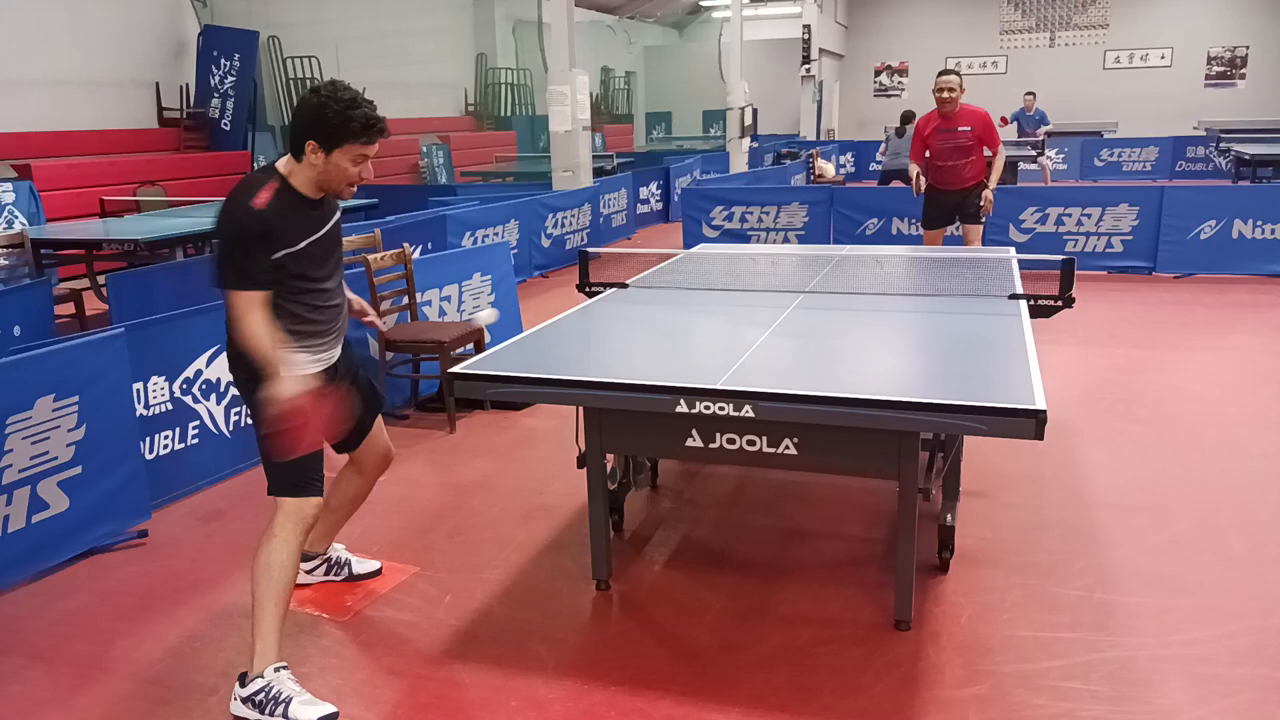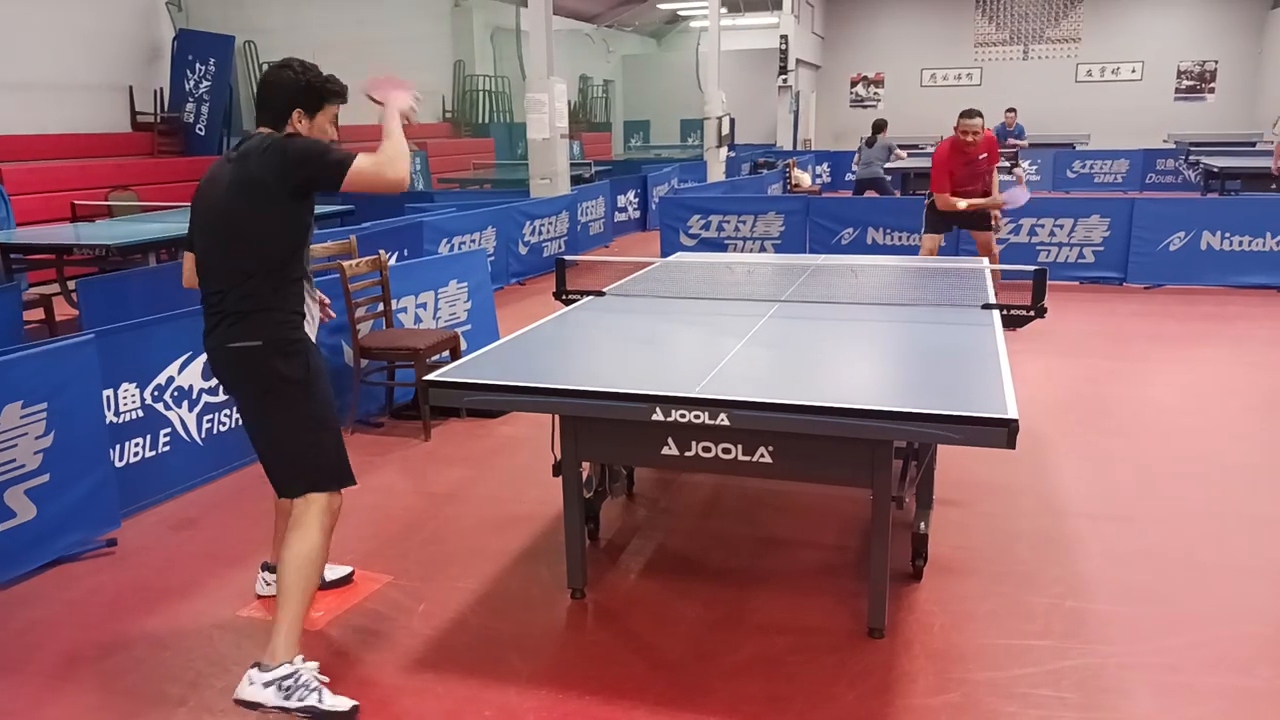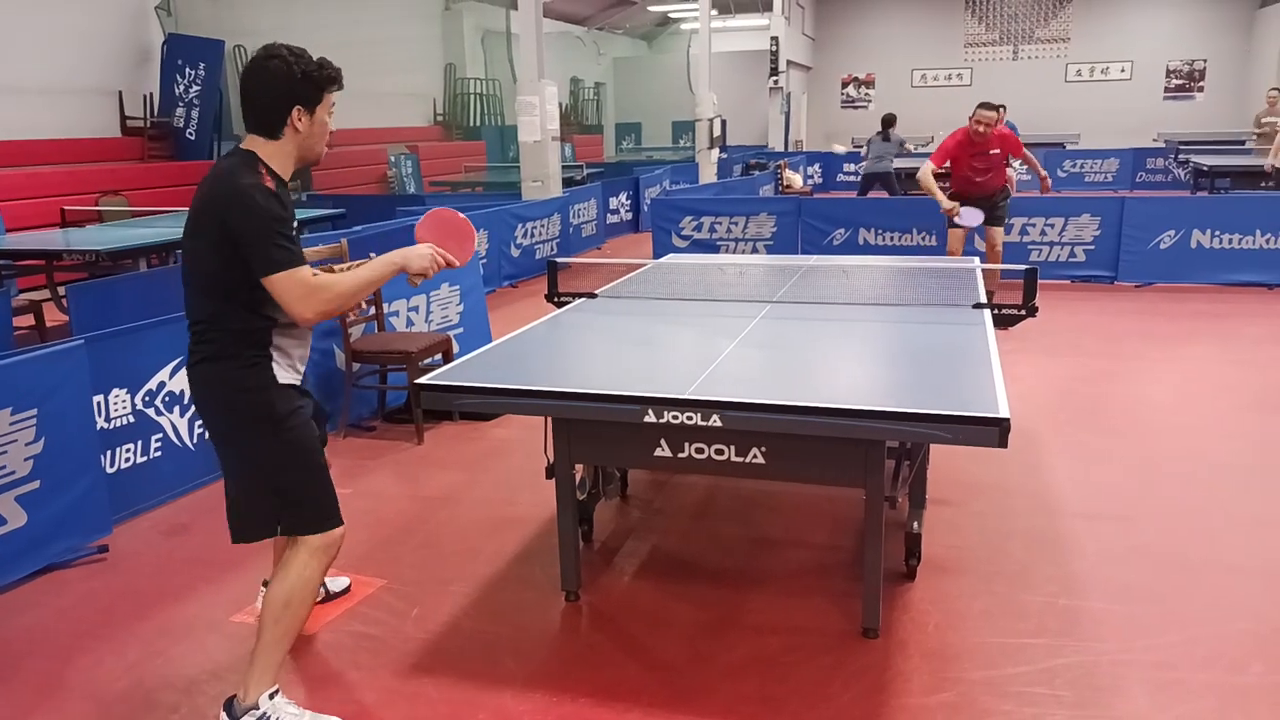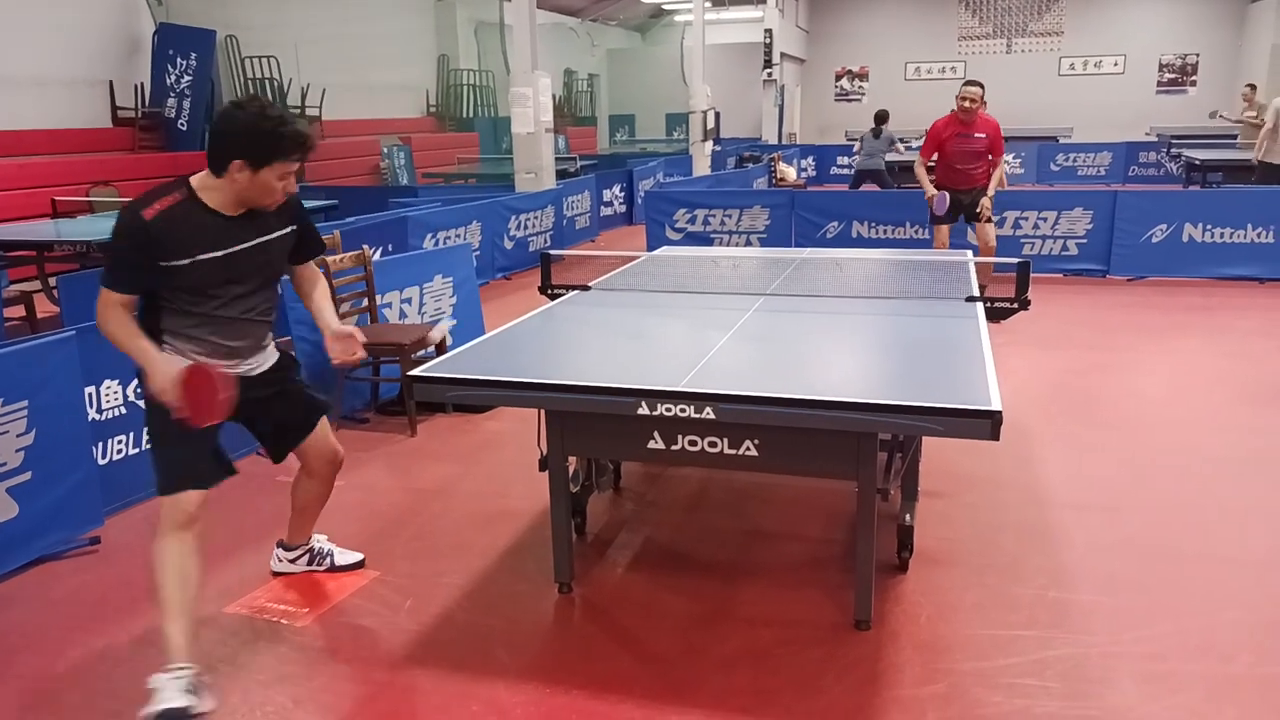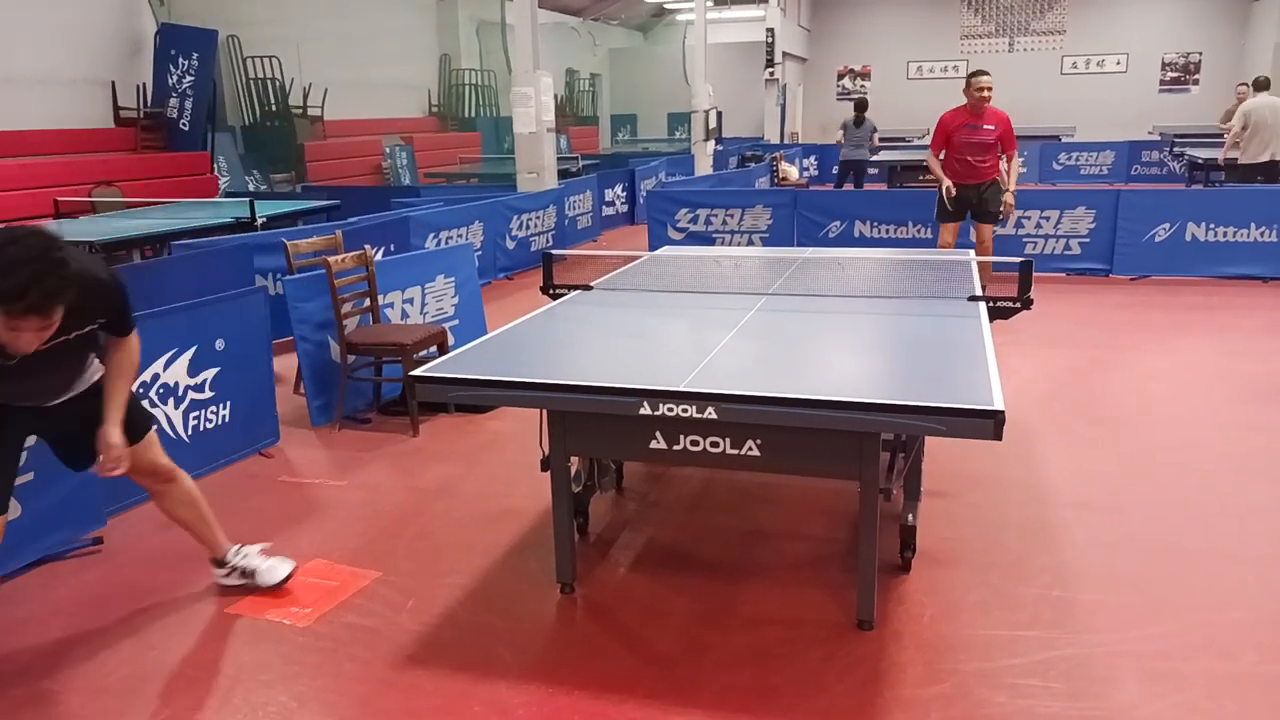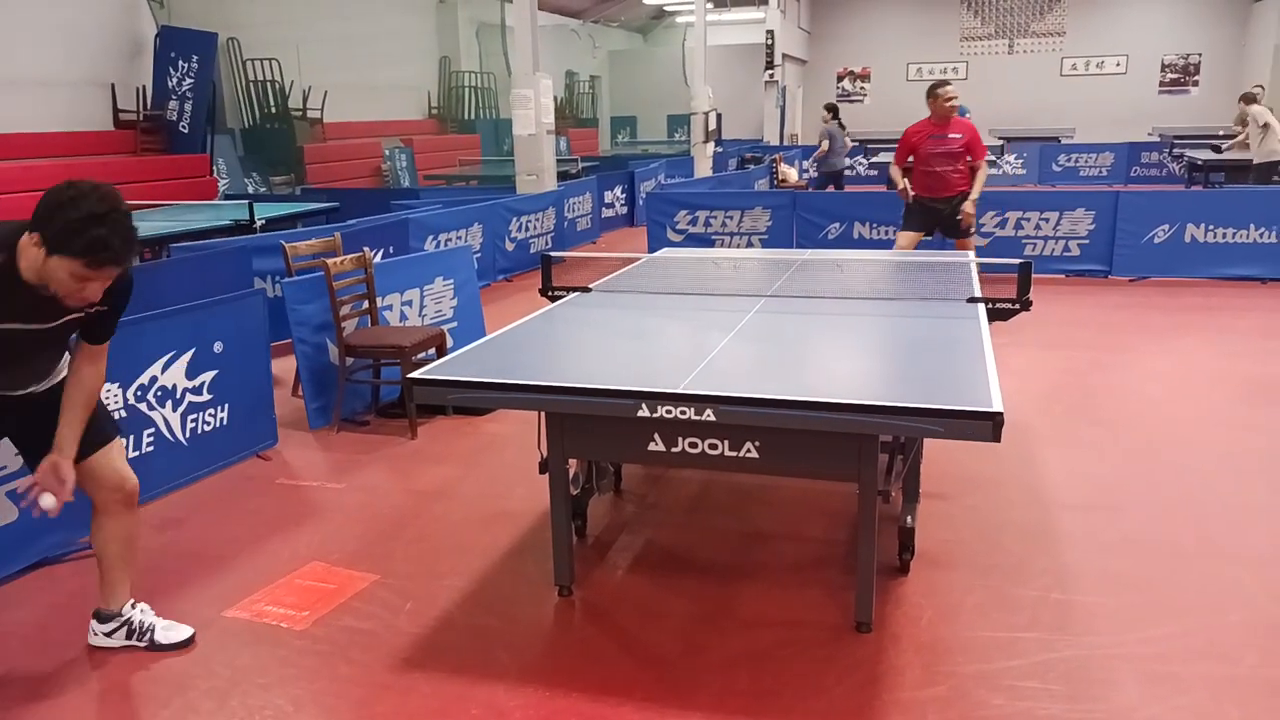
dt=0.5s
person 1, frame 1
left shoulder: (327, 188)
right shoulder: (253, 213)
right elbow: (250, 312)
left wrist: (343, 297)
right wrist: (282, 377)
left hip: (331, 356)
right hip: (284, 371)
left knee: (374, 453)
right knee: (296, 507)
left ankle: (316, 556)
person 1, frame 2
left shoulder: (219, 175)
right shoulder: (287, 154)
left elbow: (193, 273)
right elbow: (393, 174)
right wrist: (394, 110)
left hip: (232, 347)
right hip: (273, 350)
left knee: (298, 466)
right knee: (321, 494)
left ankle: (288, 569)
person 1, frame 3
left shoulder: (248, 179)
right shoulder: (249, 193)
right elbow: (304, 304)
left wrist: (334, 275)
right wrist: (398, 262)
left hip: (262, 377)
right hip: (248, 386)
left knee: (314, 463)
right knee: (320, 535)
left ankle: (283, 579)
person 1, frame 4
left shoulder: (282, 209)
right shoulder: (149, 221)
left elbow: (306, 269)
right elbow: (112, 311)
left wrist: (329, 322)
right wrist: (157, 365)
left hip: (261, 365)
right hip: (183, 383)
left knee: (325, 456)
right knee: (182, 513)
left ankle: (294, 548)
person 1, frame 5
left shoulder: (95, 285)
left elbow: (123, 343)
left wrist: (113, 424)
left hip: (80, 387)
left knee: (158, 471)
left ankle: (229, 559)
person 1, frame 6
left shoulder: (108, 279)
left elbow: (91, 360)
left wrist: (62, 453)
left hip: (44, 382)
left knee: (119, 488)
left ankle: (114, 617)
person 2, frame 1
left shoulder: (979, 117)
right shoulder: (924, 124)
left elbow: (999, 154)
right elbow: (915, 162)
left wrist: (990, 187)
right wrist: (916, 175)
left hip: (973, 190)
right hip: (938, 192)
left knee: (973, 246)
person 2, frame 2
left shoulder: (990, 140)
right shoulder: (943, 154)
left elbow: (992, 169)
right elbow: (941, 202)
left wrist: (994, 205)
right wrist: (984, 202)
left hip: (980, 202)
right hip: (946, 204)
left knee: (990, 250)
right knee: (928, 250)
person 2, frame 3
left shoulder: (1005, 137)
right shoulder: (955, 141)
left elbow: (1023, 154)
right elbow: (923, 174)
left wrist: (1042, 174)
right wrist: (943, 201)
left hip: (995, 195)
right hip: (962, 197)
left knee: (995, 247)
right knee: (953, 251)
left ankle: (989, 298)
person 2, frame 4
left shoulder: (991, 126)
right shoulder: (940, 126)
left elbow: (998, 164)
right elbow: (920, 164)
left wrist: (989, 196)
right wrist: (928, 188)
left hip: (978, 191)
right hip: (944, 192)
left knee: (989, 244)
right knee: (940, 246)
left ankle: (980, 294)
person 2, frame 5
left shoulder: (1001, 119)
right shoulder: (948, 119)
left elbow: (1012, 157)
right elbow: (932, 156)
left wrist: (1010, 189)
right wrist: (943, 178)
left hip: (987, 187)
right hip: (954, 188)
left knee: (984, 243)
right knee: (945, 243)
person 2, frame 6
left shoulder: (967, 129)
right shoulder: (913, 132)
left elbow: (981, 167)
right elbow: (895, 166)
left wrist: (972, 200)
right wrist: (900, 183)
left hip: (957, 200)
right hip: (921, 200)
right knee: (900, 250)
